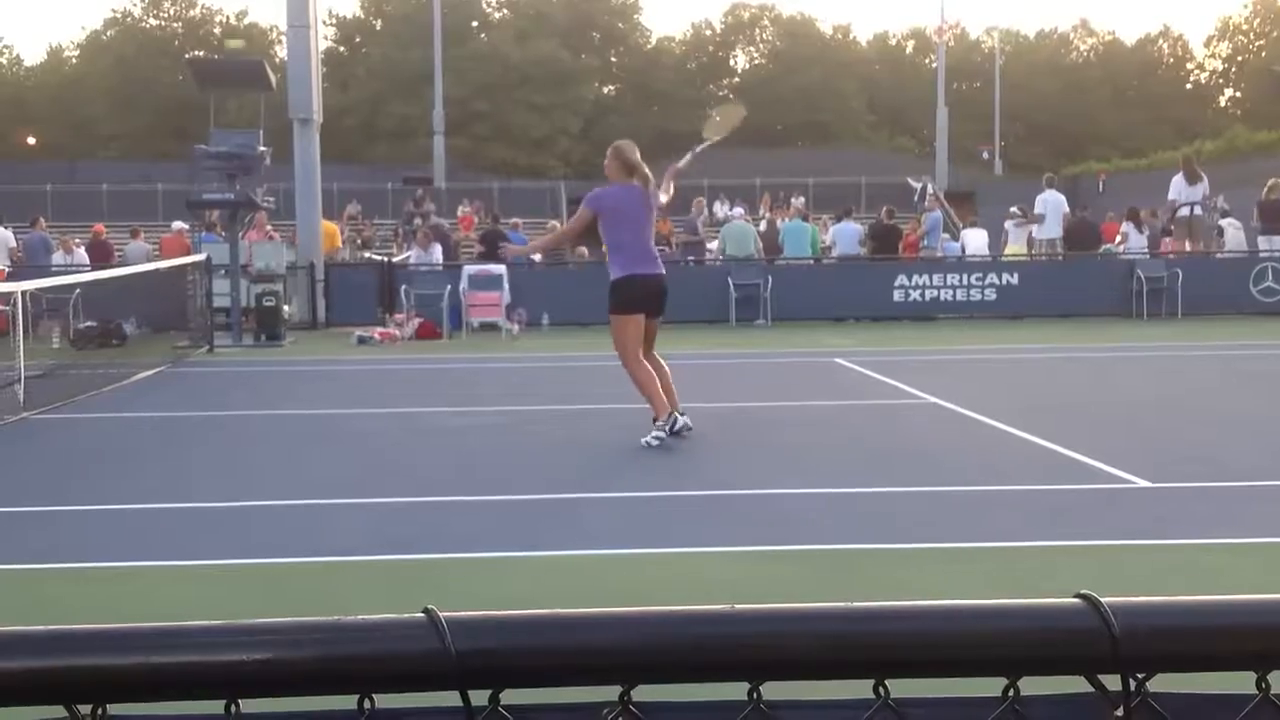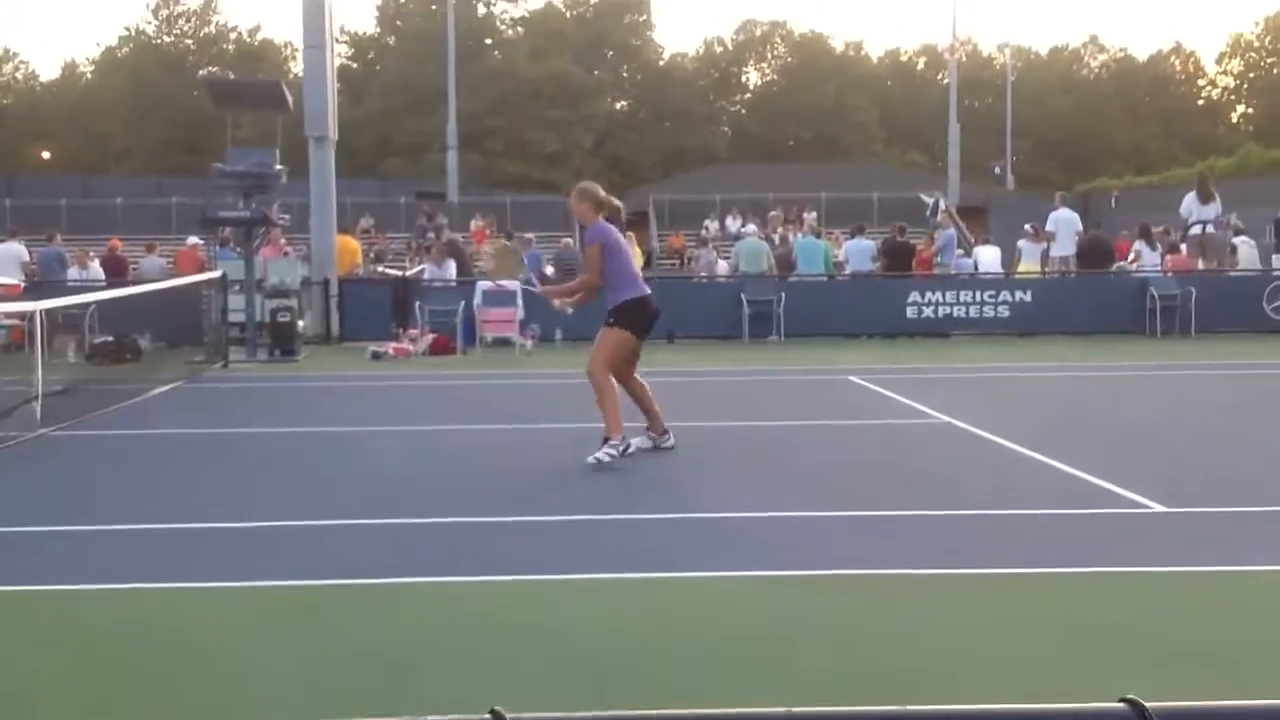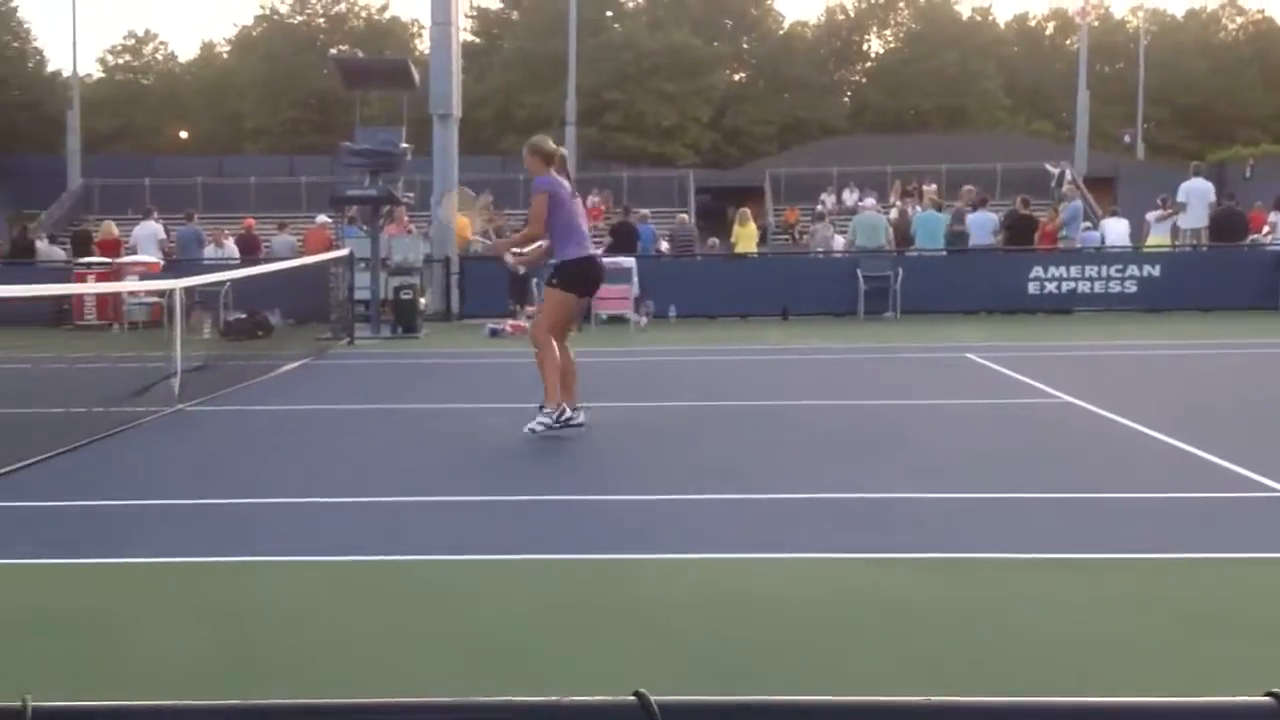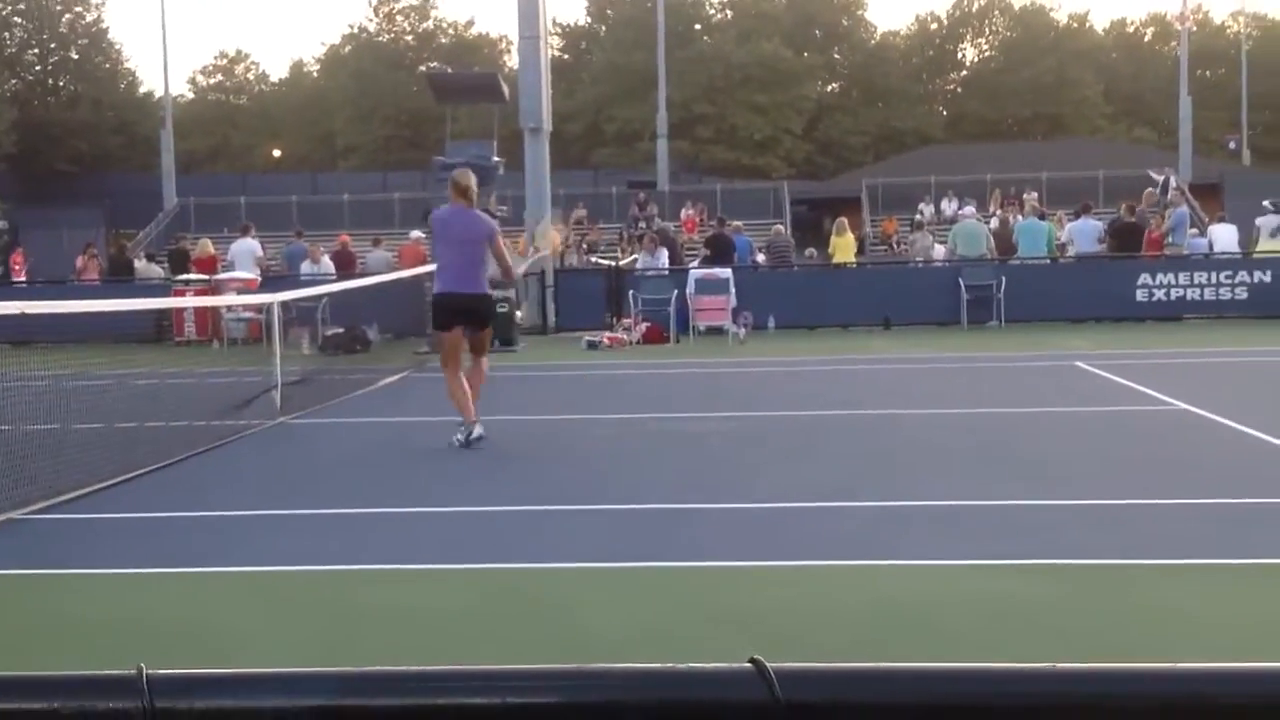
dt=1s
person 1, frame 1
left shoulder: (600, 197)
right shoulder: (647, 194)
left elbow: (568, 234)
right elbow: (663, 197)
left wrist: (527, 249)
right wrist: (669, 177)
left hip: (628, 284)
right hip: (656, 281)
left knee: (632, 358)
right knee: (646, 353)
left ankle: (665, 418)
right ankle: (675, 414)
person 1, frame 2
left shoulder: (595, 231)
right shoulder: (604, 231)
left elbow: (591, 279)
right elbow: (599, 281)
left wrist: (555, 291)
right wrist: (572, 301)
left hip: (630, 308)
right hip: (639, 306)
left knee: (597, 369)
right knee: (623, 374)
left ankle: (616, 440)
right ankle: (659, 432)
person 1, frame 3
left shoulder: (542, 183)
right shoulder: (562, 184)
left elbow: (536, 230)
left wrist: (506, 244)
right wrist: (528, 259)
left hip: (575, 266)
right hip: (583, 265)
left knee: (540, 334)
right knee: (556, 338)
left ankle: (554, 407)
right ankle: (568, 409)
person 1, frame 4
left shoulder: (437, 218)
right shoulder: (488, 224)
right elbow: (507, 269)
right wrist: (512, 278)
left hip: (446, 299)
right hip: (480, 299)
left knee: (451, 369)
right knee: (479, 359)
left ankle: (471, 425)
right ankle: (470, 418)
